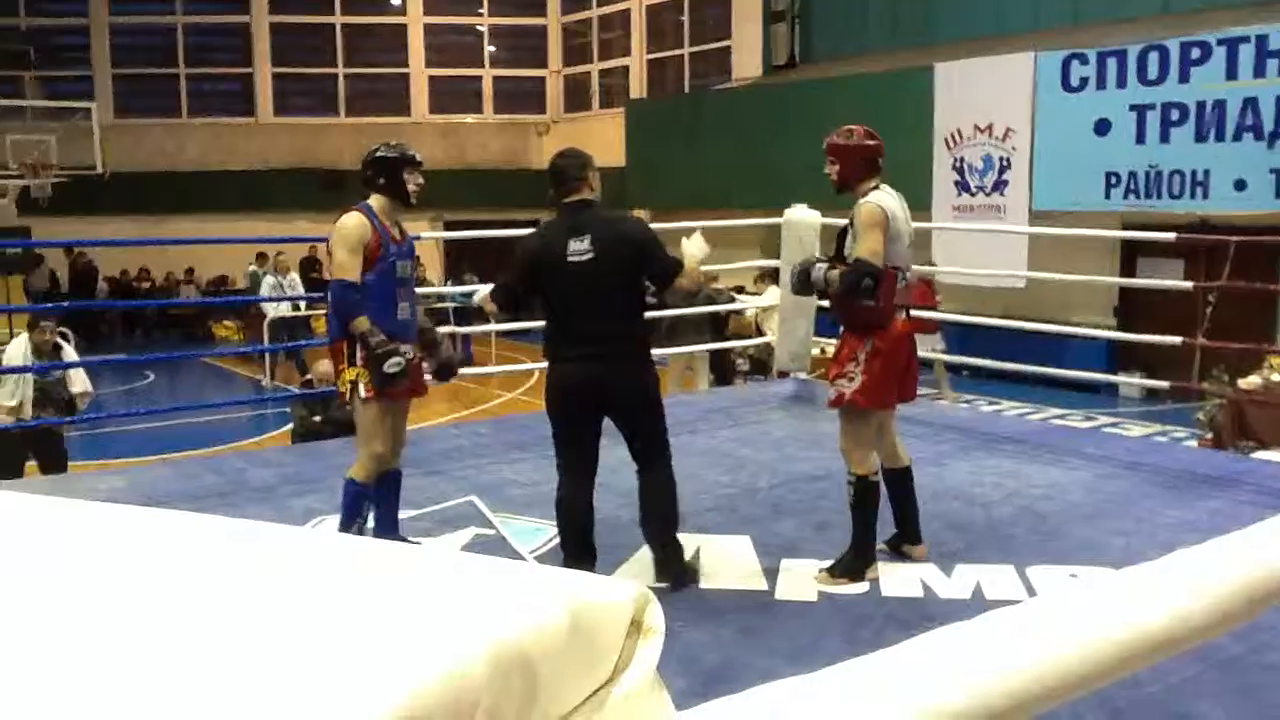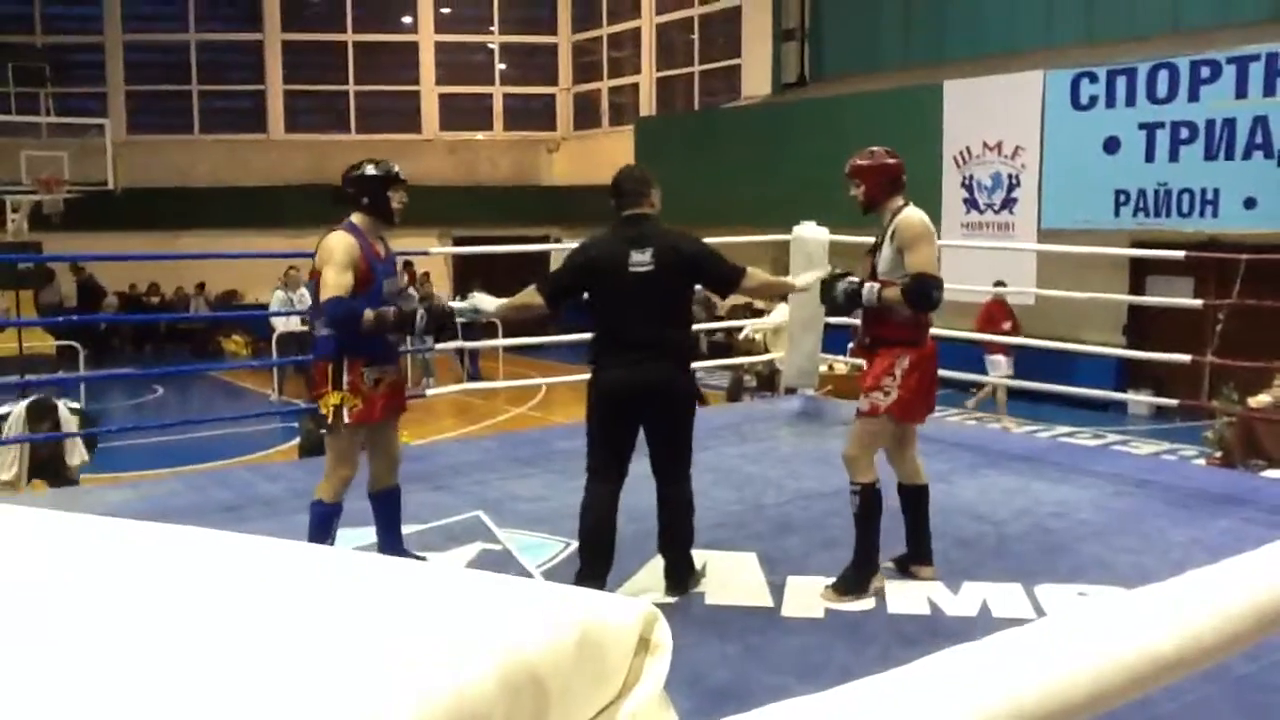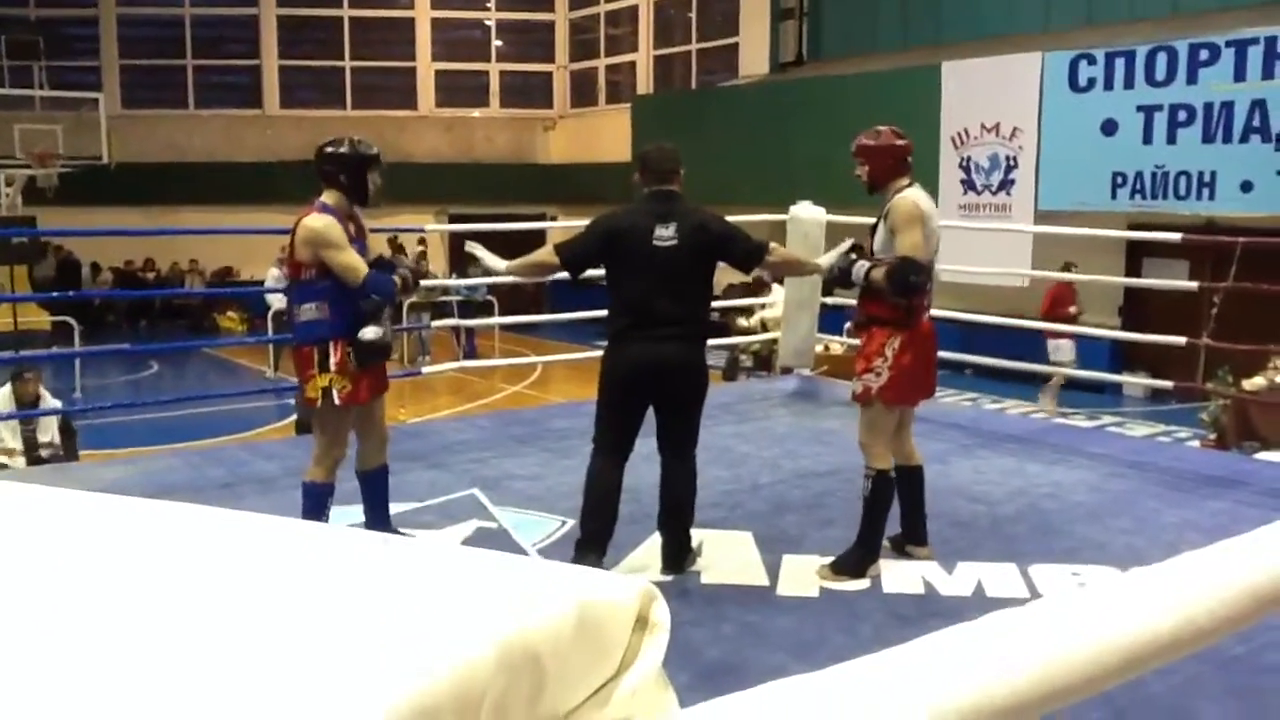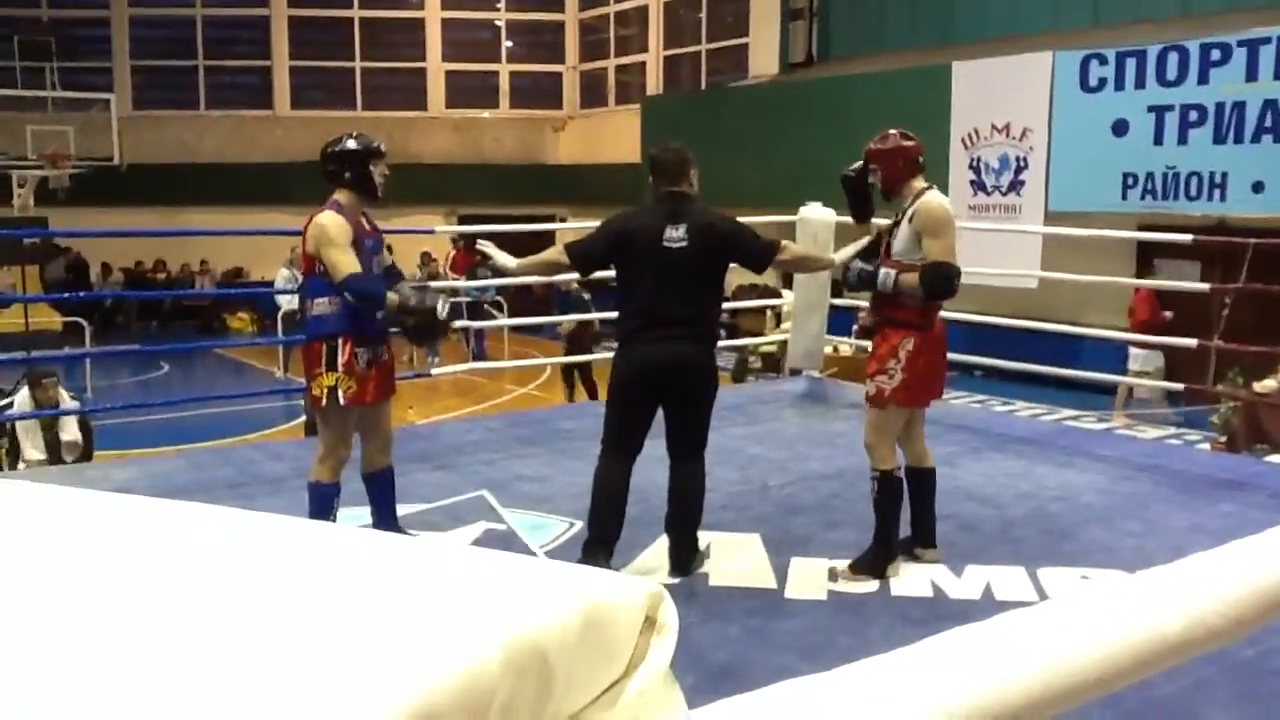
dt=0.7s
person 1, frame 1
left shoulder: (870, 207)
right shoulder: (892, 200)
left elbow: (862, 279)
left wrist: (817, 275)
right wrist: (835, 270)
left hip: (871, 338)
right hip: (892, 330)
left knee: (856, 447)
right knee: (884, 438)
left ankle: (861, 557)
right ankle: (910, 538)
person 1, frame 2
left shoulder: (911, 223)
right shoulder: (894, 225)
left elbow: (925, 294)
left wrist: (865, 293)
right wrist: (855, 287)
left hip: (902, 357)
right hip: (893, 353)
left knee: (857, 455)
right knee: (902, 454)
left ankle: (864, 570)
right ankle: (919, 557)
person 1, frame 3
left shoulder: (905, 205)
right shoulder: (914, 201)
left elbow: (908, 278)
left wrist: (857, 271)
right wrist: (859, 258)
left hip: (894, 337)
right hip: (905, 334)
left knee: (874, 444)
right knee: (898, 437)
left ankle: (865, 554)
right ankle: (914, 537)
person 1, frame 4
left shoulder: (930, 208)
right shoulder: (908, 209)
left elbow: (943, 282)
right elbow: (873, 259)
left wrist: (880, 278)
right wrist: (860, 209)
left hip: (909, 339)
right hip: (903, 336)
left knee: (879, 441)
right knee: (910, 438)
left ankle: (882, 554)
right ankle: (923, 539)
person 2, frame 1
left shoulder: (537, 243)
right shoulder: (628, 230)
left elbow: (500, 305)
right elbow: (682, 282)
left wrist: (482, 296)
right wrist: (694, 254)
left hip: (568, 375)
right hip: (628, 369)
left knee: (575, 474)
right knee: (654, 462)
left ankle: (578, 569)
right ankle: (670, 560)
person 2, frame 2
left shoulder: (594, 250)
right shoulder: (682, 246)
left elbow: (539, 299)
right elbow: (746, 282)
left wrist: (496, 308)
right wrist: (793, 285)
left hip: (612, 381)
right hip: (670, 380)
left knee: (603, 481)
right knee: (673, 478)
left ankle: (591, 580)
right ankle: (680, 573)
person 2, frame 3
left shoulder: (617, 223)
right shoulder: (705, 224)
left elbow: (554, 259)
right elbow: (769, 258)
left wrist: (504, 267)
right wrist: (817, 266)
left hip: (627, 356)
right hip: (684, 358)
left knee: (608, 455)
right knee: (678, 456)
left ankle: (588, 554)
right ankle: (676, 553)
person 2, frame 4
left shoulder: (628, 224)
right shoulder: (716, 225)
left elbow: (565, 257)
right elbow: (783, 255)
left wrist: (514, 265)
right wrist: (832, 261)
left hip: (638, 357)
right hip: (694, 358)
left knee: (616, 455)
right knee: (687, 457)
left ankle: (597, 554)
right ankle: (684, 554)
person 3, frame 1
left shoulder: (400, 230)
right shoulder: (355, 224)
right elbow: (346, 298)
left wrist: (432, 342)
right wrist: (379, 347)
left hip: (399, 351)
right hip: (365, 354)
left knee: (393, 449)
right knee: (374, 452)
left ankle: (387, 535)
person 3, frame 2
left shoulder: (381, 245)
right shoulder: (341, 244)
right elbow: (335, 311)
left wrist: (416, 312)
right wrist: (392, 318)
left hip: (380, 369)
right hip: (345, 372)
left knee: (387, 462)
right knee: (340, 472)
left ankle: (392, 549)
person 3, frame 3
left shoulder: (353, 221)
right shoulder: (317, 226)
left elbow: (373, 282)
right elbow: (368, 285)
left wrist: (376, 324)
right wrist: (404, 279)
left hip: (358, 346)
right hip: (326, 352)
left knee: (375, 438)
right knee: (330, 451)
left ankle: (379, 528)
person 3, frame 4
left shoulder: (366, 222)
right shoulder: (329, 222)
left elbow: (389, 278)
right elbow: (354, 288)
left wrist: (418, 304)
right wrist: (408, 307)
left hip: (370, 348)
right hip: (337, 351)
left knee: (379, 441)
right knee: (335, 450)
left ankle: (387, 529)
